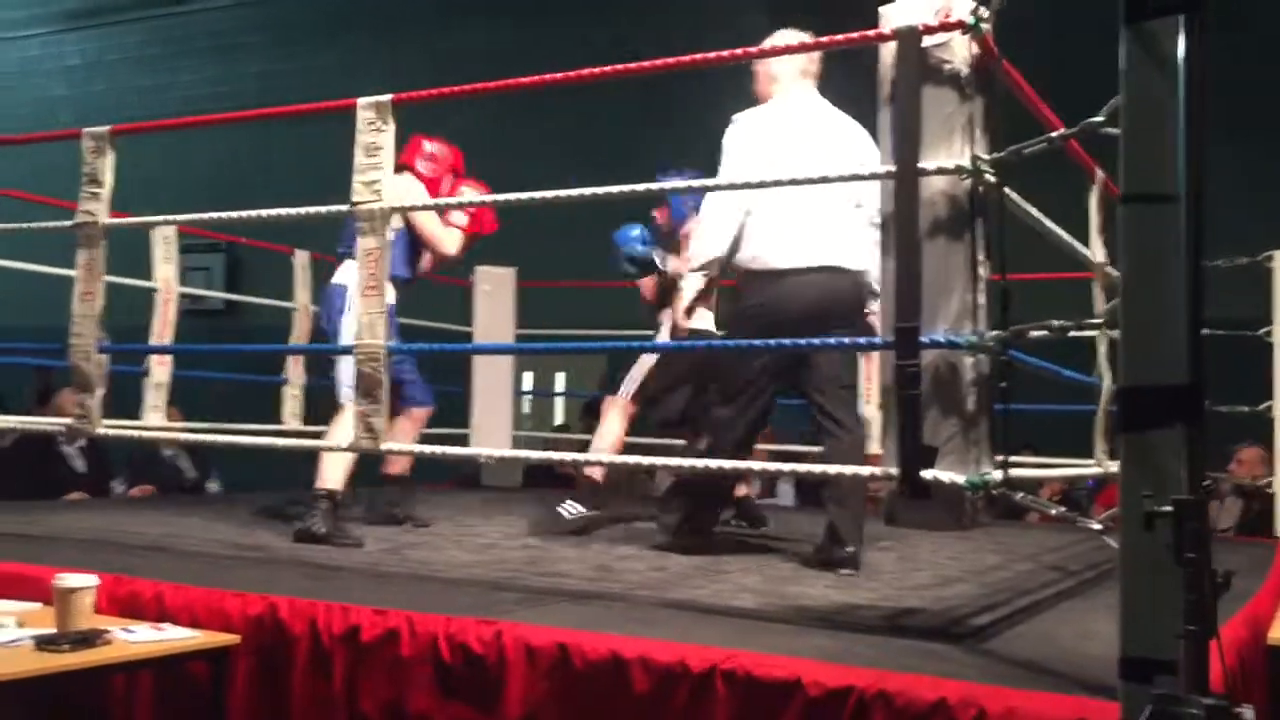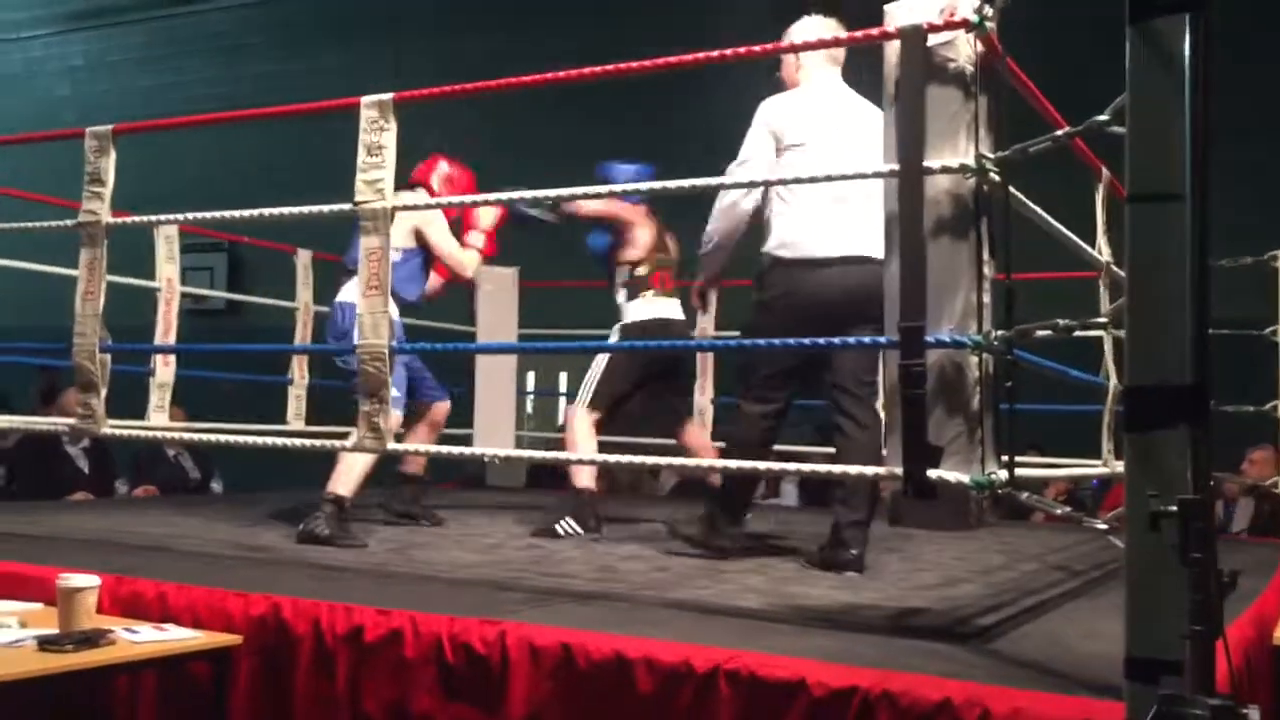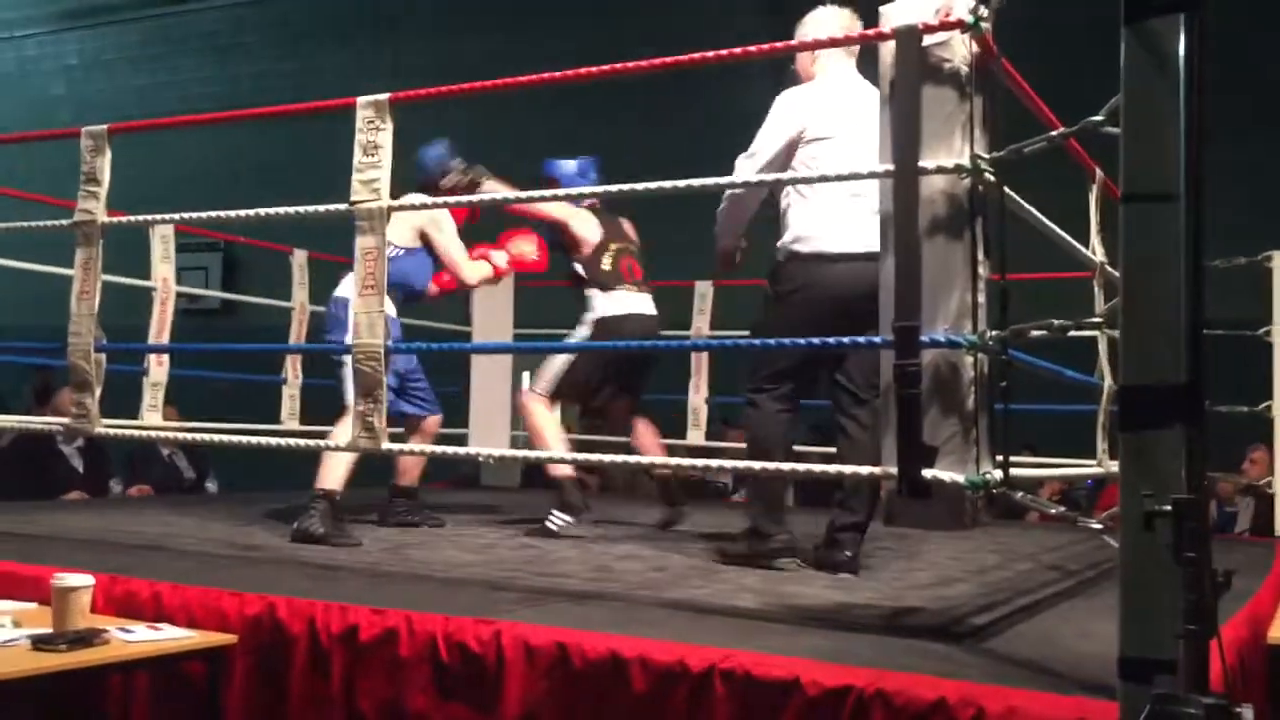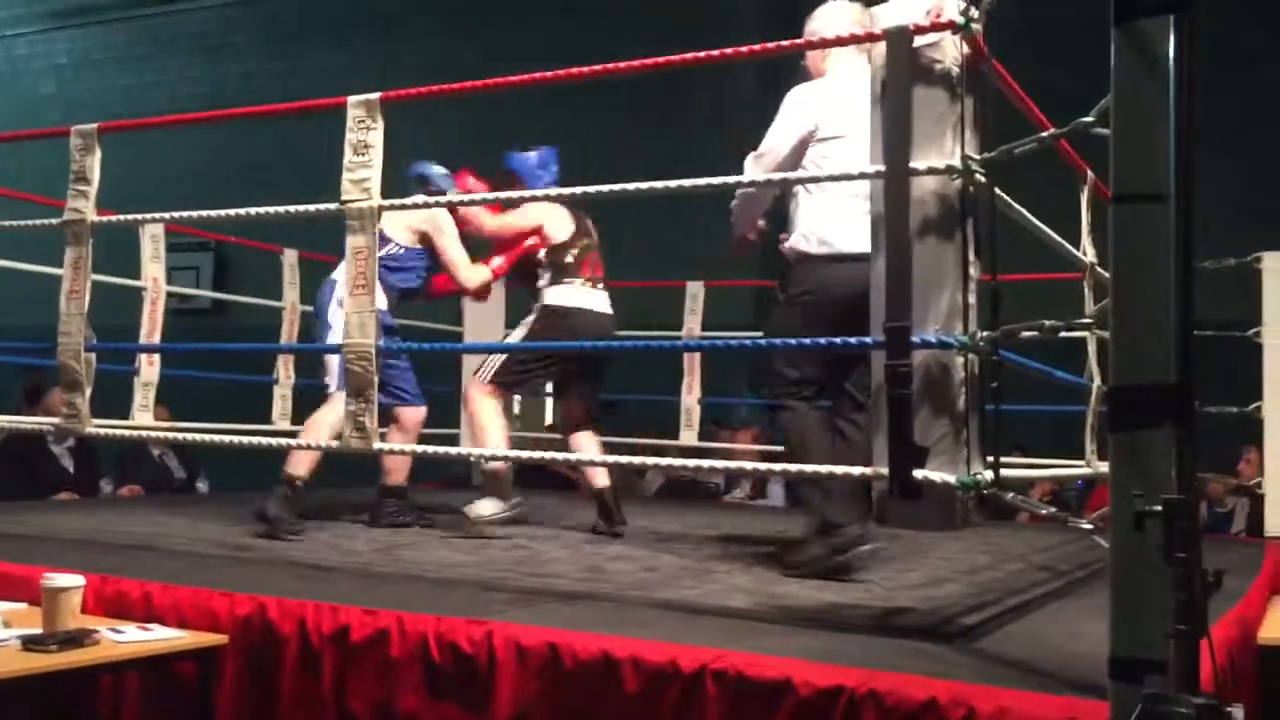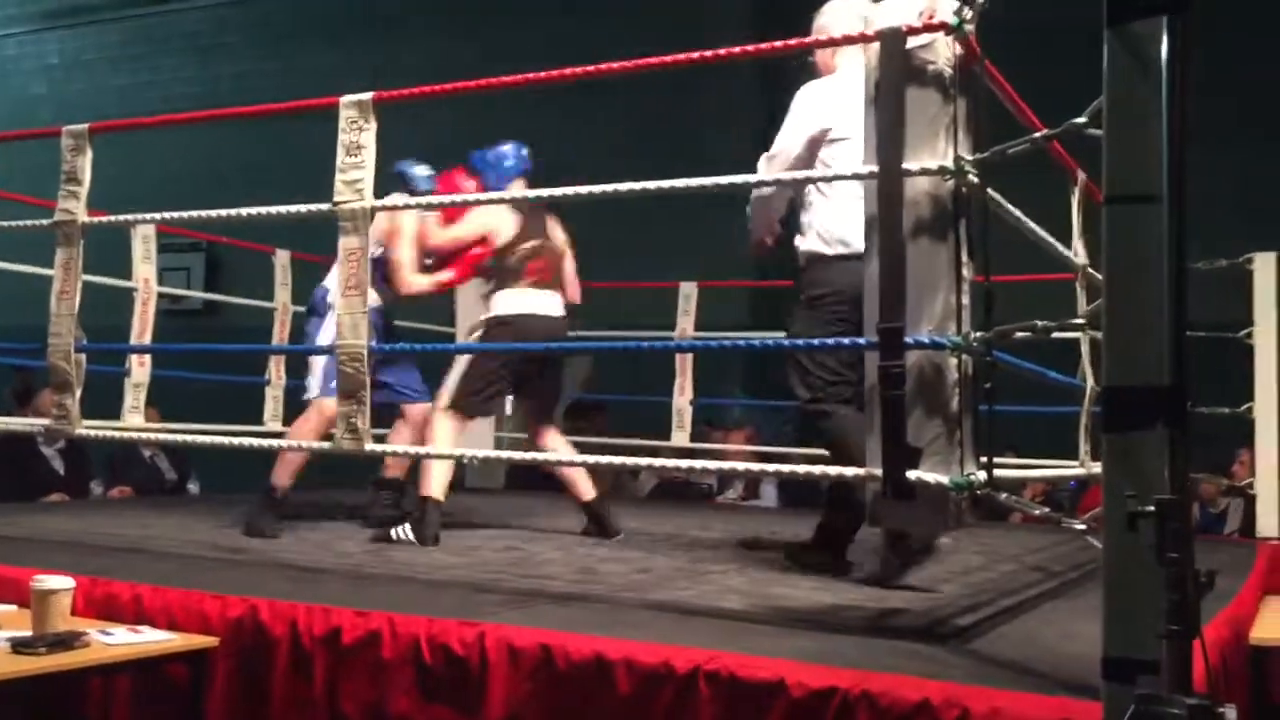
dt=0.1s
person 1, frame 1
left shoulder: (754, 125)
right shoulder: (854, 133)
left elbow: (726, 206)
right elbow: (872, 219)
left wrist: (693, 276)
right wrist: (875, 295)
left hip: (776, 284)
right hip: (844, 284)
left knee: (734, 404)
right knee: (839, 409)
left ankle: (695, 520)
right ankle: (845, 539)
person 1, frame 2
left shoulder: (780, 110)
right shoulder: (874, 119)
left elbow: (740, 193)
left wrist: (708, 259)
left hip: (801, 274)
right hip: (866, 275)
left knee: (761, 399)
right knee: (856, 405)
left ankle: (724, 521)
right ankle: (850, 539)
person 1, frame 3
left shoulder: (800, 102)
right shoulder: (883, 109)
left elbow: (749, 180)
left wrist: (727, 237)
left hip: (816, 269)
right hip: (878, 270)
left knee: (771, 391)
right knee: (860, 405)
left ankle: (768, 528)
right ankle: (845, 538)
person 1, frame 4
left shoulder: (811, 99)
left elbow: (760, 176)
left wrist: (742, 224)
left hip: (824, 270)
left knee: (794, 394)
right knee: (856, 405)
left ankle: (837, 525)
right ankle: (844, 530)
person 1, frame 5
left shoulder: (820, 97)
left elbow: (773, 181)
left wrist: (760, 231)
left hip: (840, 270)
left knee: (823, 398)
right knee: (849, 401)
right ankle: (831, 541)
person 2, frame 1
left shoulder: (402, 194)
right shoulder: (406, 185)
left elbow: (419, 264)
right elbow: (444, 246)
left wrist: (470, 229)
right wrist: (463, 210)
right hip: (358, 300)
left knee: (416, 406)
right knee: (362, 404)
left ankle: (389, 502)
right ankle: (322, 511)
person 2, frame 2
left shoulder: (409, 214)
right shoulder: (420, 204)
left elbow: (421, 286)
right elbow: (465, 267)
left wrist: (474, 242)
right wrist: (480, 231)
left knee: (437, 406)
right knee: (387, 415)
left ankle: (406, 495)
right ankle: (327, 516)
person 2, frame 3
left shoulder: (415, 215)
right shoulder: (432, 213)
left elbow: (422, 289)
right elbow: (467, 274)
left wrist: (450, 281)
right wrist: (504, 259)
left hip: (382, 317)
left knee: (427, 418)
left ankle: (401, 503)
right ankle: (319, 511)
person 2, frame 4
left shoulder: (419, 216)
right shoulder: (434, 213)
left elbow: (425, 285)
right elbow: (468, 279)
right wrist: (508, 258)
left hip: (374, 310)
right hip: (350, 300)
left knee: (412, 413)
right knee: (347, 399)
left ankle: (391, 504)
right ankle: (285, 497)
person 2, frame 5
left shoulder: (414, 214)
right shoulder: (408, 215)
right elbow: (406, 286)
right wrist: (458, 272)
left hip: (374, 316)
right hip: (340, 308)
left knee: (418, 408)
right knee: (327, 406)
left ankle: (384, 499)
right ankle: (271, 503)
person 3, frame 1
left shoulder: (695, 232)
right elbow: (653, 295)
left wrist: (656, 260)
right wrist: (640, 268)
left hip: (684, 337)
right hip: (705, 342)
left knee: (618, 406)
right knee: (698, 433)
left ankle: (587, 499)
right ankle: (744, 506)
person 3, frame 2
left shoulder: (636, 220)
right shoulder: (664, 235)
left elbow: (588, 207)
right wrist: (613, 254)
left hip: (644, 330)
right hip: (674, 330)
left knee: (582, 414)
right knee: (682, 422)
left ankle: (583, 512)
person 3, frame 3
left shoulder: (574, 216)
right shoulder: (624, 225)
left elbow: (519, 203)
left wrist: (467, 176)
left hip: (609, 325)
right hip: (644, 324)
left knee: (533, 399)
right knee: (627, 414)
left ankle: (570, 497)
right ankle: (670, 495)
person 3, frame 4
left shoulder: (544, 210)
right shoulder: (583, 221)
left elbow: (488, 226)
left hip: (562, 318)
right hip: (600, 323)
left knee: (480, 390)
right knee: (576, 421)
left ankle: (499, 491)
right ankle: (610, 511)
person 3, frame 5
left shoulder: (493, 213)
right shoulder: (552, 227)
left elbow: (435, 241)
right elbow: (573, 295)
left hip: (507, 327)
right hip: (550, 328)
left knee: (443, 416)
right knee: (545, 431)
left ankle: (425, 521)
right ankle: (599, 516)
